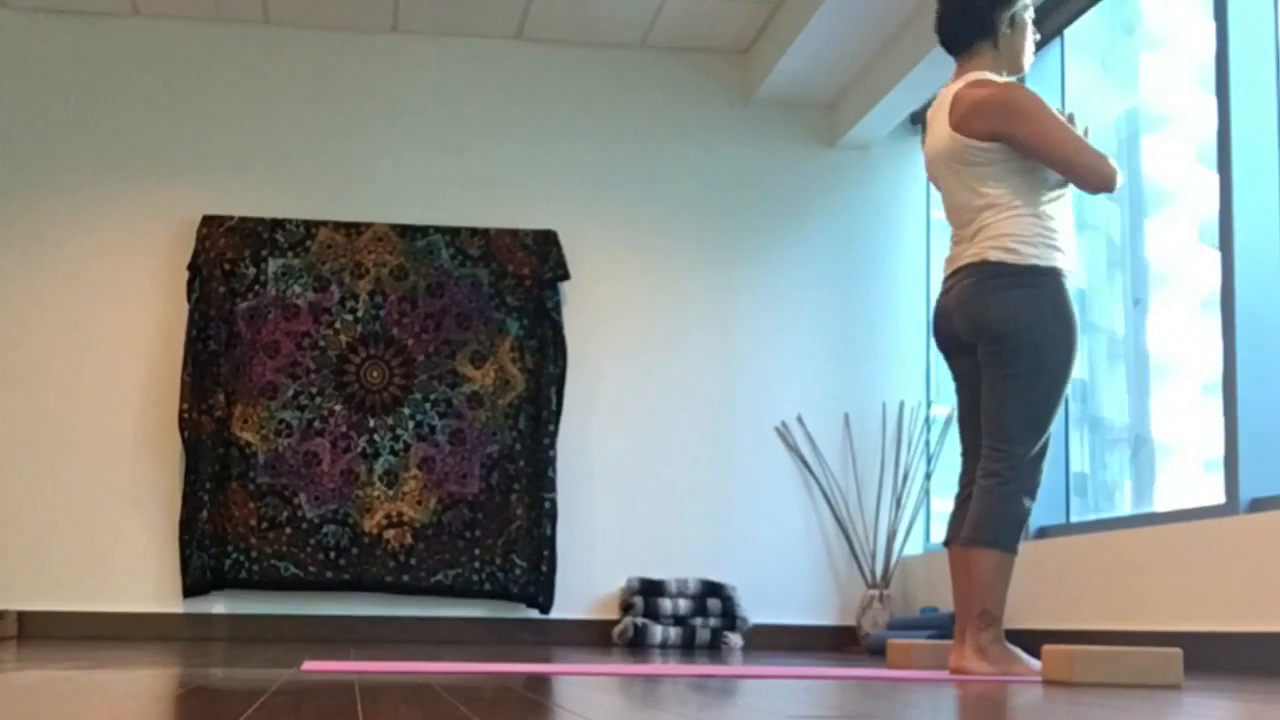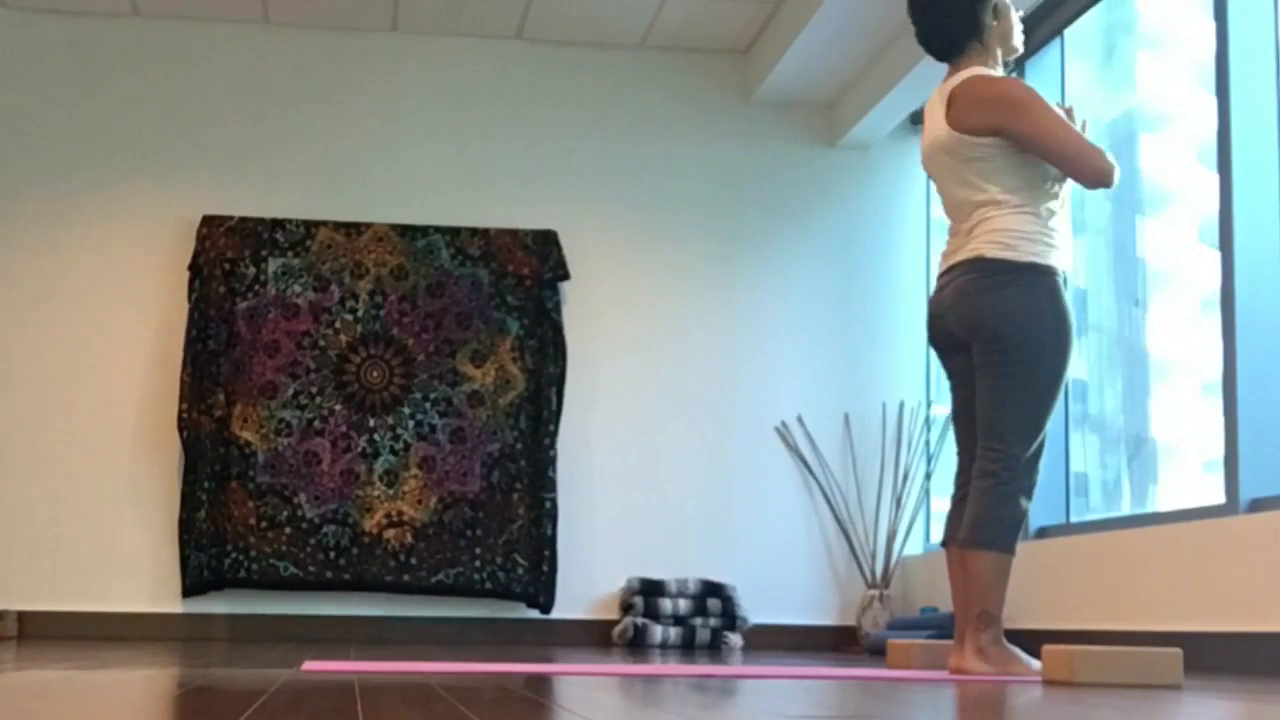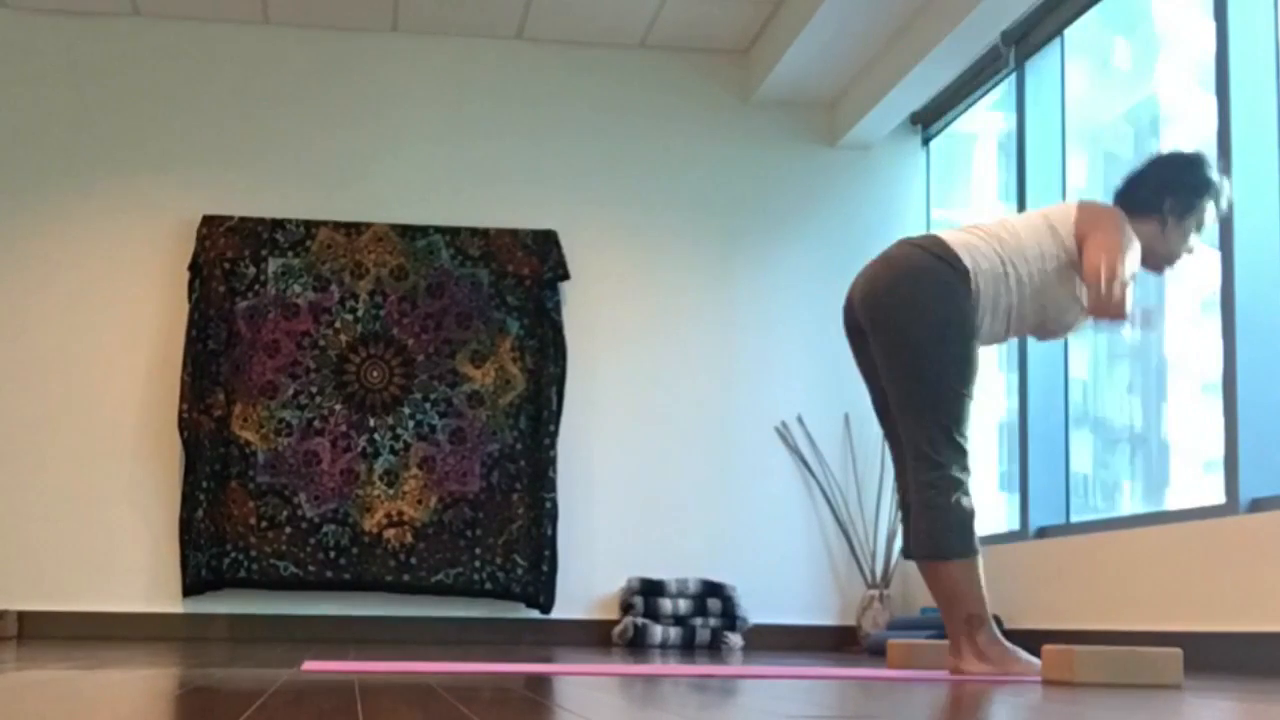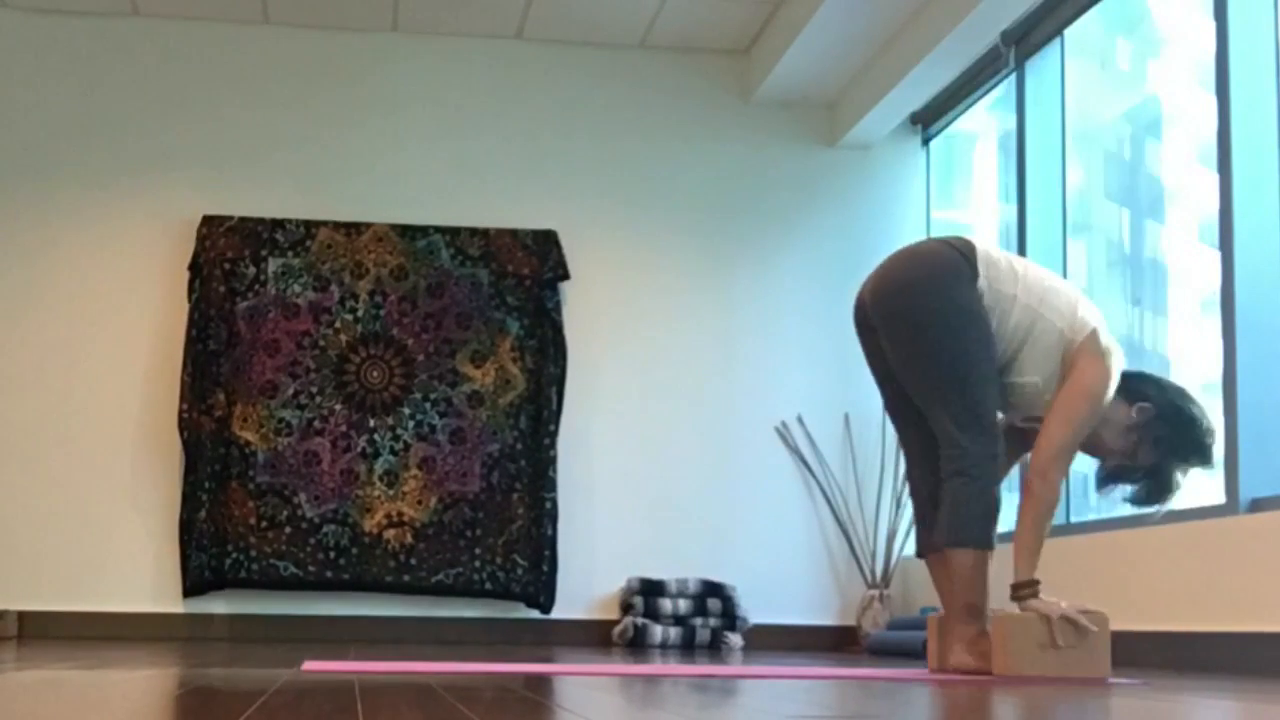
dt=0.5s
person 1, frame 1
left shoulder: (940, 113)
right shoulder: (997, 97)
right elbow: (1101, 175)
left wrist: (1054, 140)
right wrist: (1074, 138)
left hip: (964, 296)
right hip: (1020, 290)
left knee: (983, 471)
right knee: (1010, 469)
left ankle: (968, 639)
right ankle: (984, 642)
person 1, frame 2
left shoulder: (942, 106)
right shoulder: (992, 91)
right elbow: (1099, 170)
left wrist: (1055, 140)
right wrist: (1073, 133)
left hip: (959, 294)
right hip: (1015, 289)
left knee: (979, 471)
right knee: (1007, 469)
left ankle: (970, 640)
right ankle: (983, 644)
person 1, frame 3
right shoulder: (1114, 226)
right elbow: (1106, 289)
left hip: (882, 288)
right hip: (921, 290)
left knee: (927, 473)
right knee: (936, 474)
left ankle: (973, 640)
right ankle: (976, 647)
person 1, frame 4
left shoulder: (1046, 397)
right shoulder: (1098, 365)
right elbow: (1044, 473)
right wrist: (1027, 588)
left hip: (890, 284)
right hip: (932, 285)
left knee: (935, 472)
right knee: (972, 460)
left ankle: (958, 637)
right ankle: (967, 639)
